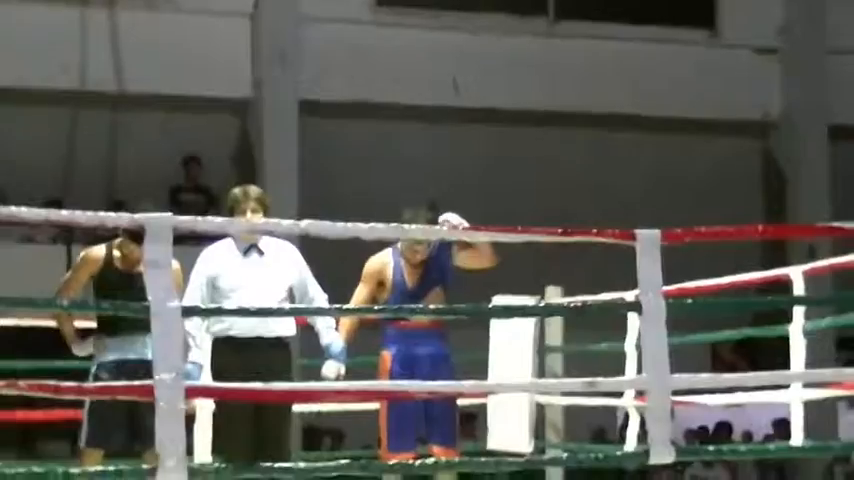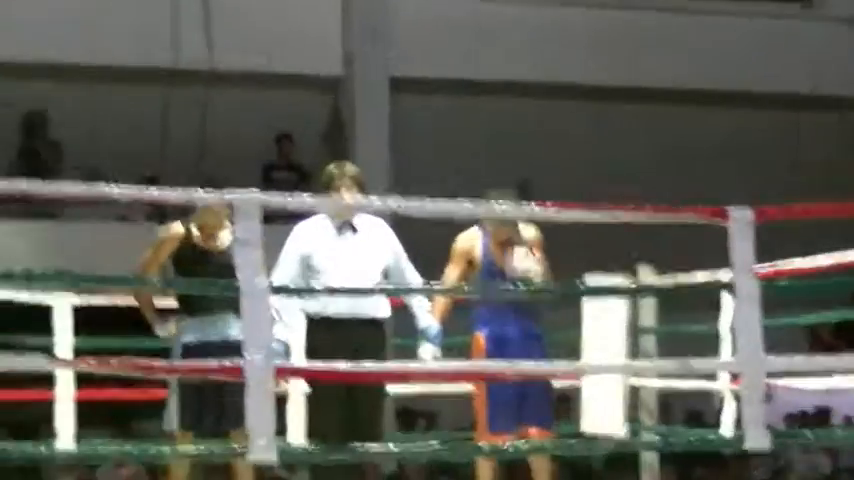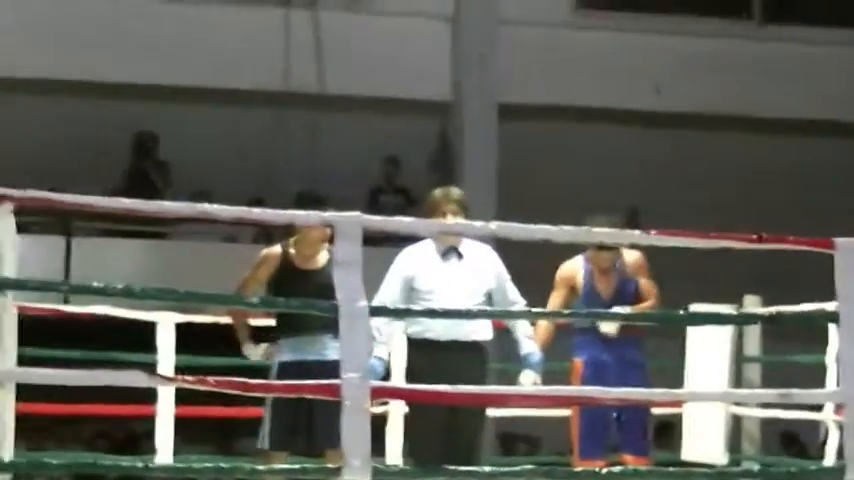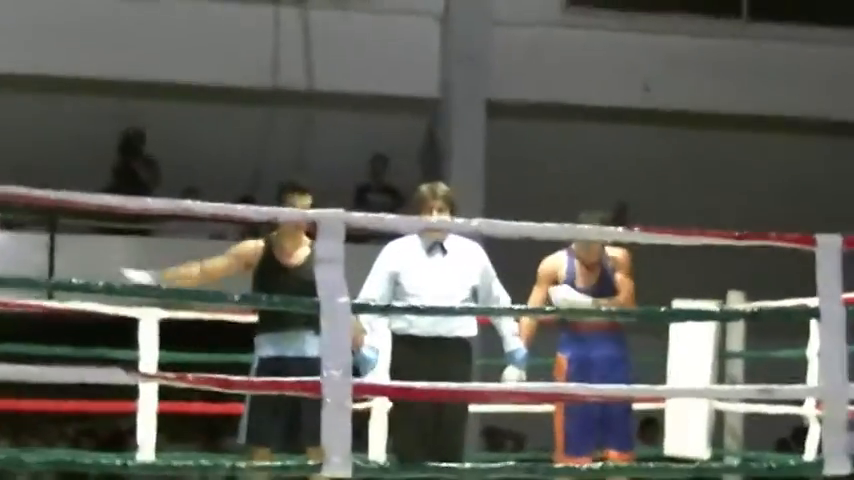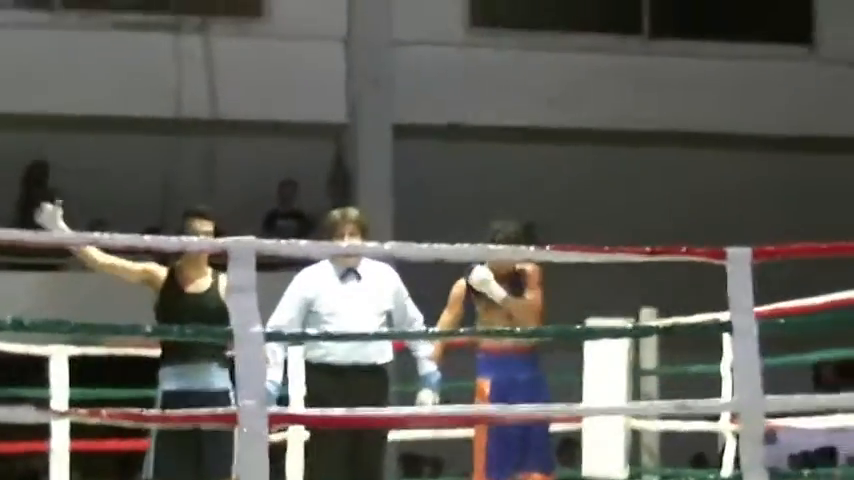
dt=0.3s
person 1, frame 1
left shoulder: (286, 253)
right shoulder: (213, 256)
left elbow: (314, 300)
left wrist: (332, 342)
right wrist: (196, 359)
left hip: (275, 353)
right hip: (230, 354)
left knee: (275, 440)
right knee: (233, 441)
person 1, frame 2
left shoulder: (381, 231)
right shoulder: (306, 232)
left elbow: (408, 280)
right elbow: (282, 285)
left wrist: (427, 325)
left hip: (369, 333)
right hip: (324, 333)
left knee: (368, 422)
right knee: (327, 423)
person 1, frame 3
left shoulder: (485, 257)
right shoulder: (412, 257)
left elbow: (512, 306)
right elbow: (385, 308)
left wrist: (529, 351)
right wrist: (379, 355)
left hip: (471, 359)
right hip: (425, 357)
left knee: (465, 445)
right knee: (425, 445)
person 1, frame 4
left shoulder: (472, 253)
right shoulder: (397, 251)
left elbow: (497, 302)
right elbow: (371, 302)
left wrist: (515, 347)
right wrist: (371, 347)
left hip: (455, 354)
right hip: (410, 353)
left knee: (449, 444)
right knee: (409, 442)
person 1, frame 5
left shoulder: (385, 277)
right shoulder: (310, 278)
left elbow: (412, 325)
right elbow: (280, 329)
left wrist: (429, 374)
right wrist: (272, 380)
left hip: (372, 381)
right hip: (325, 381)
person 2, frame 1
left shoulder: (170, 268)
right shoulder: (96, 257)
right elbow: (61, 299)
right wrist: (74, 342)
left hip: (152, 358)
right hip: (109, 356)
left knee: (156, 445)
right knee: (93, 444)
person 2, frame 2
right shoulder: (176, 237)
right elbow: (143, 279)
right wrist: (156, 321)
left hip: (232, 336)
right hip: (192, 336)
left knee: (240, 426)
right knee: (184, 428)
person 2, frame 3
right shoulder: (274, 258)
right wrist: (246, 343)
left hip: (330, 359)
right hip: (288, 357)
left knee: (335, 445)
right knee: (278, 446)
person 2, frame 4
right shoulder: (255, 252)
right elbow: (203, 271)
left wrist: (361, 350)
right wrist: (154, 278)
left hip: (312, 354)
right hip: (271, 352)
left knee: (317, 443)
right knee: (261, 443)
person 2, frame 5
left shoulder: (224, 285)
right shoulder: (158, 276)
right elbow: (104, 262)
right wrist: (61, 230)
left hip: (216, 387)
right hip: (173, 386)
person 3, frame 1
left shoulder: (442, 253)
right shoulder: (381, 263)
left elbow: (489, 260)
right elbow: (355, 309)
left wrist: (464, 229)
left hip: (434, 346)
right hip: (398, 348)
left knee: (443, 434)
right knee: (397, 434)
person 3, frame 2
left shoulder: (530, 236)
right shoulder: (468, 243)
left elbow: (544, 282)
right elbow: (446, 291)
left wrist: (534, 270)
left hip: (526, 326)
right hip: (490, 328)
left knee: (538, 411)
right knee: (491, 417)
person 3, frame 3
left shoulder: (634, 262)
right shoulder: (571, 270)
left elbow: (654, 302)
right elbow: (549, 318)
left wrist: (626, 313)
left hip: (628, 355)
right hip: (590, 357)
left knee: (636, 442)
right knee: (588, 442)
person 3, frame 4
left shoulder: (618, 258)
right shoulder: (554, 264)
left elbow: (626, 303)
left wrist: (585, 302)
left hip: (611, 348)
right hip: (574, 349)
left knee: (618, 429)
right knee: (572, 434)
person 3, frame 5
left shoulder: (529, 274)
right shoulder: (467, 285)
left elbow: (532, 319)
right elbow: (443, 332)
left wrist: (497, 293)
left hip: (527, 369)
right hip: (492, 370)
left knee: (536, 448)
right knee: (493, 456)
